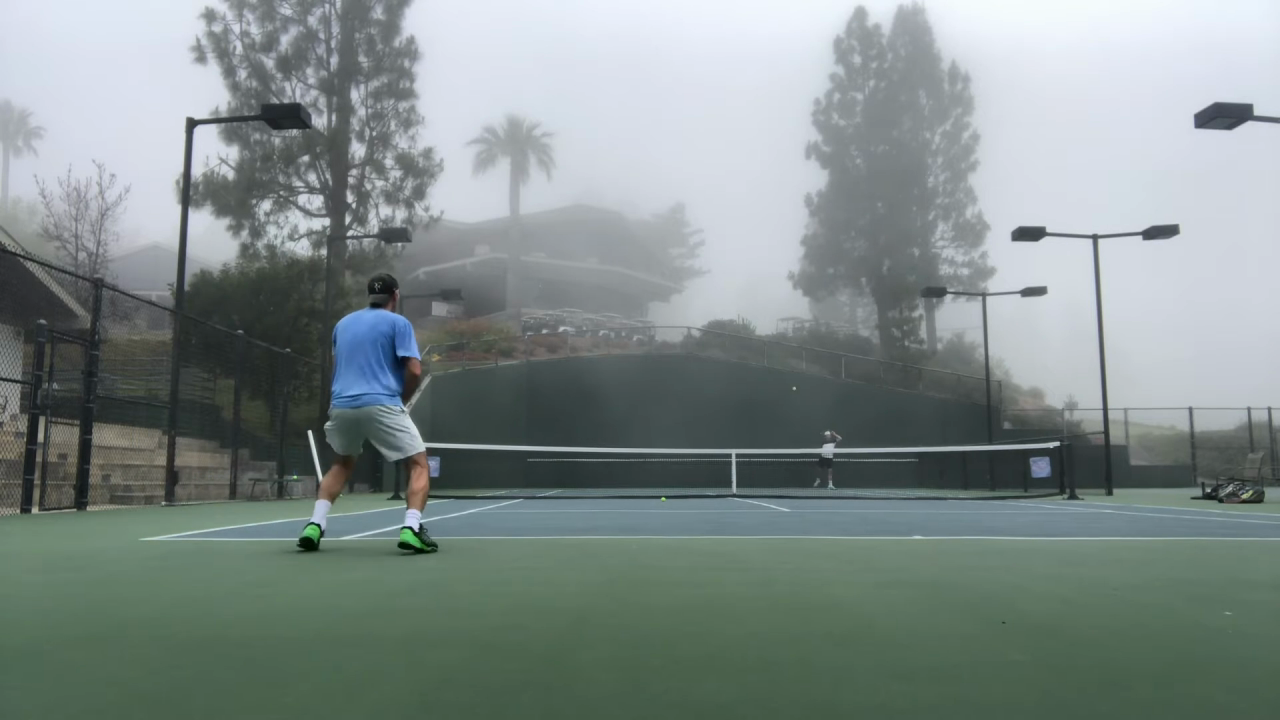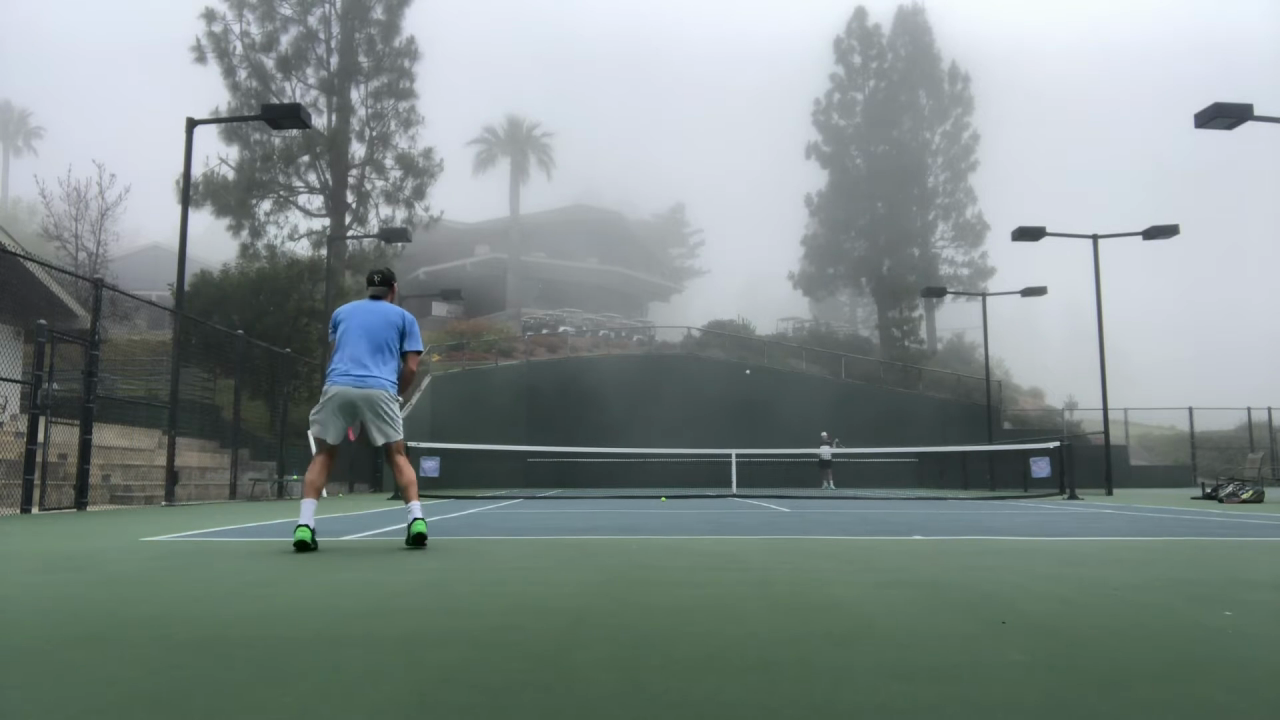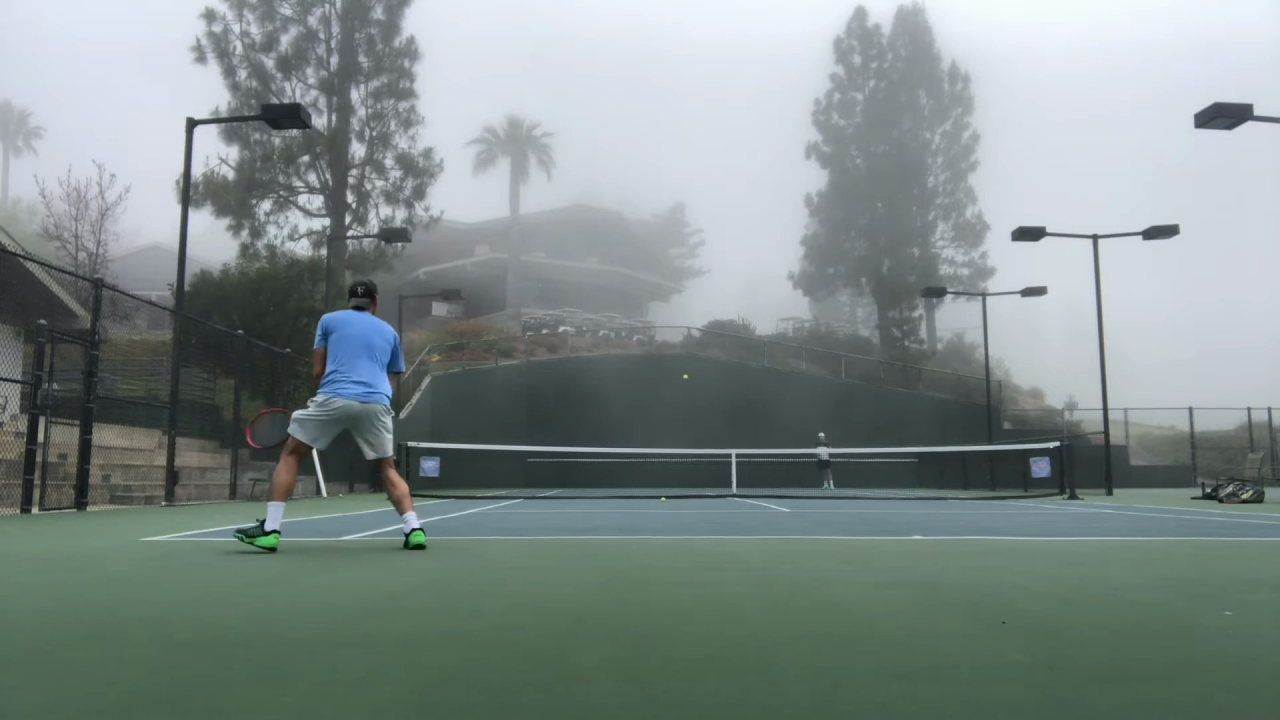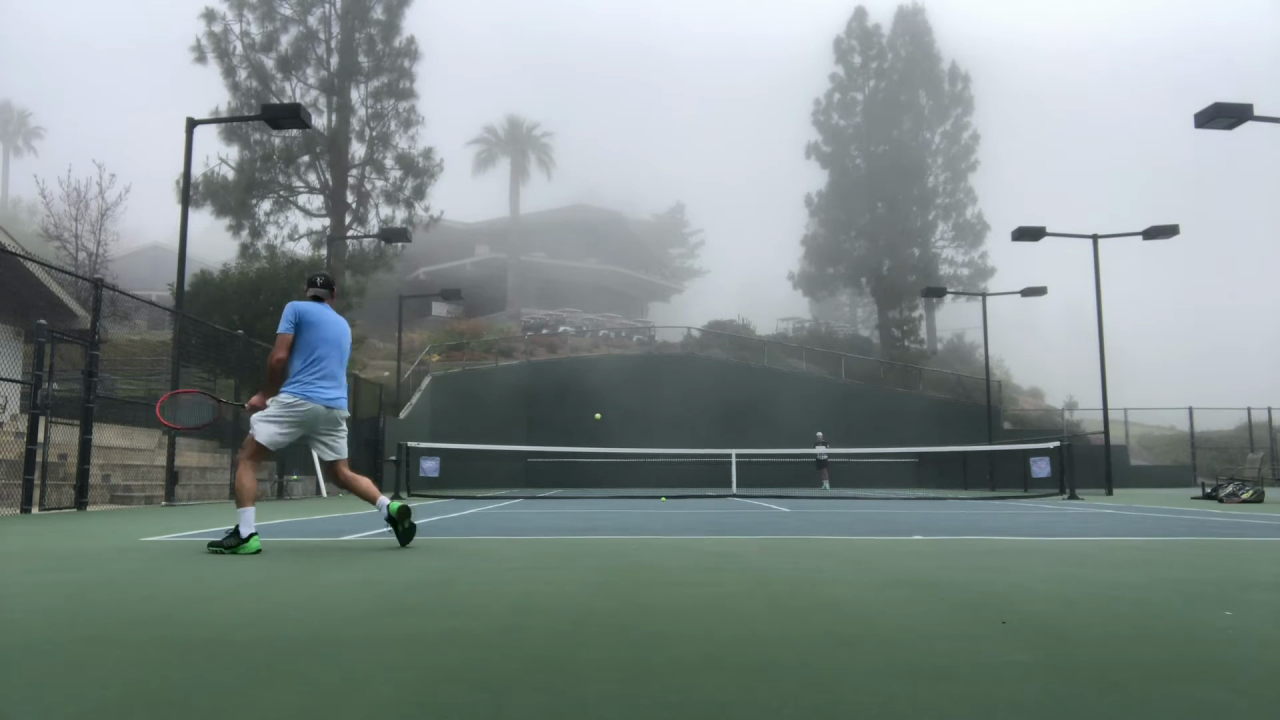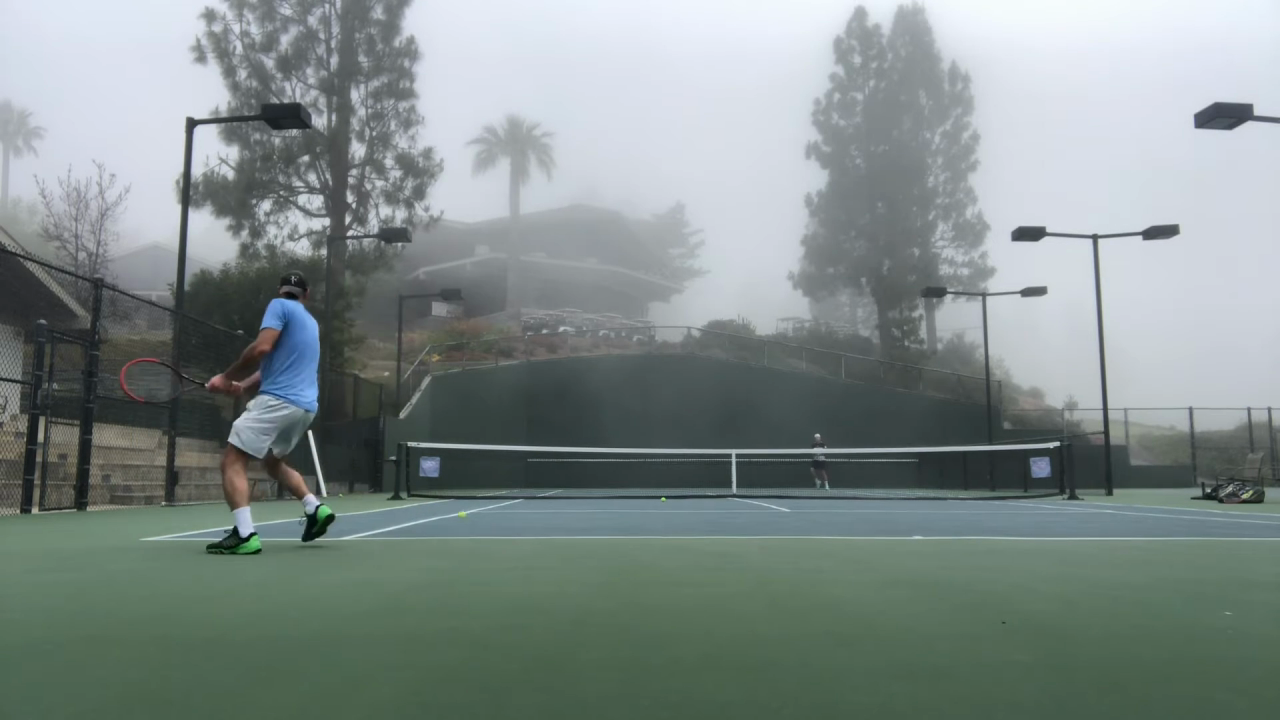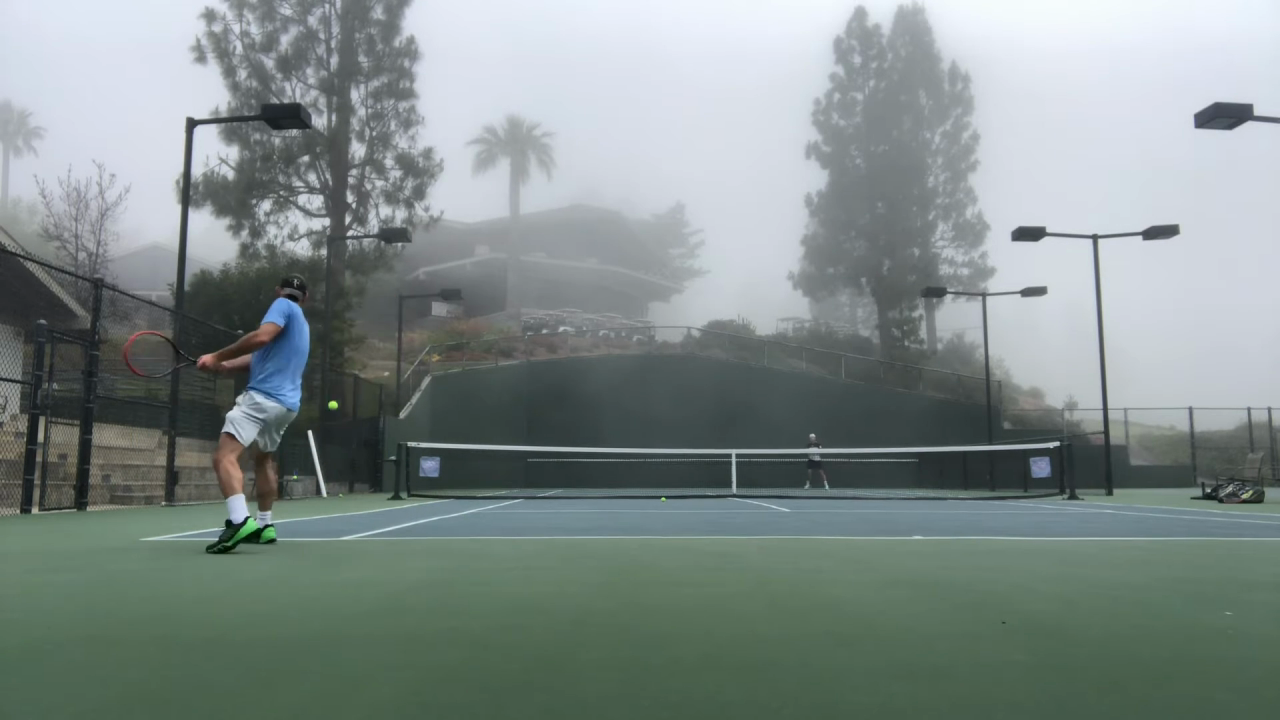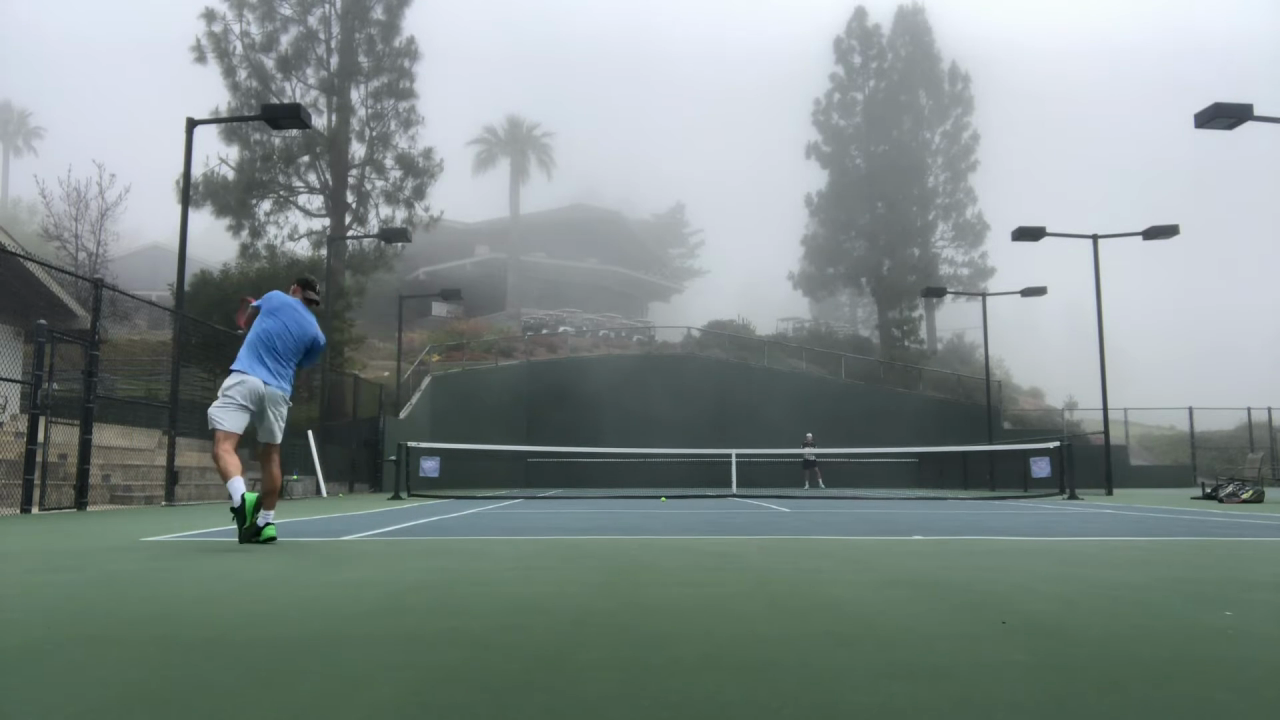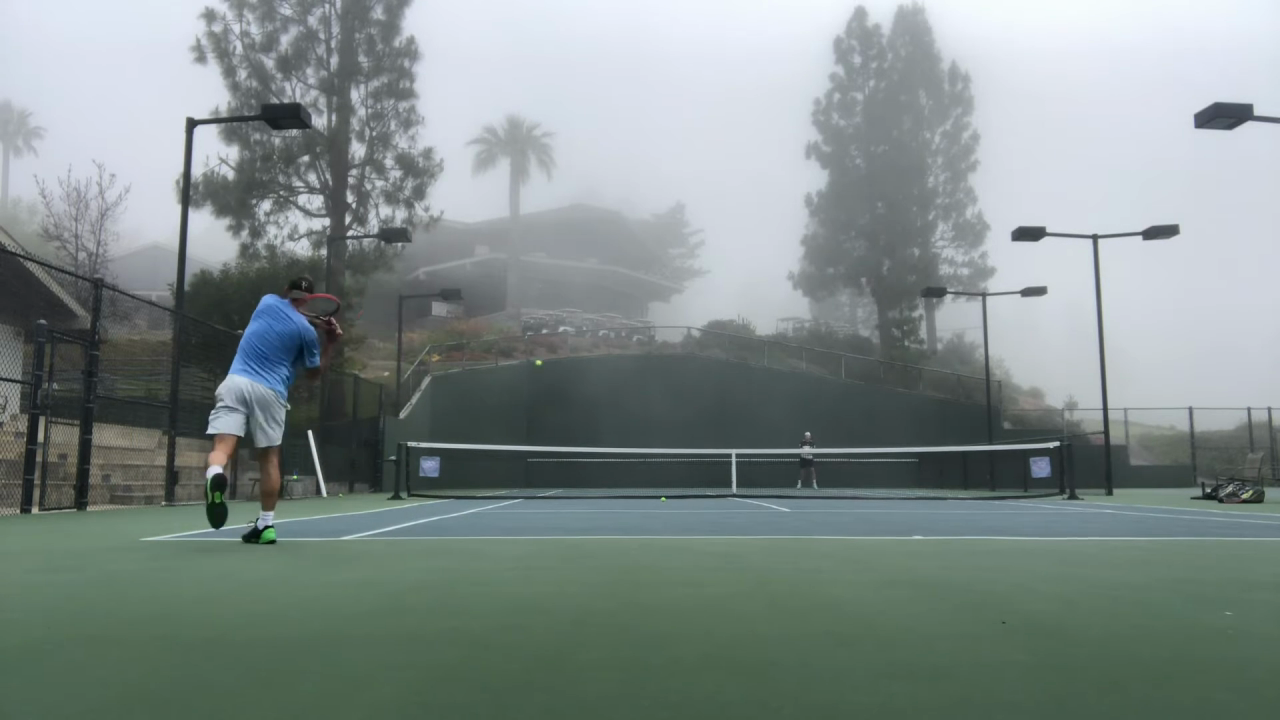
dt=0.2s
person 1, frame 1
left shoulder: (342, 323)
right shoulder: (398, 323)
right elbow: (414, 372)
right wrist: (401, 399)
left hip: (342, 406)
right hip: (382, 404)
left knee: (341, 465)
right knee: (419, 466)
left ankle: (315, 525)
right ankle: (412, 528)
person 1, frame 2
left shoulder: (342, 312)
right shoulder: (405, 318)
right elbow: (411, 368)
right wrist: (396, 396)
left hip: (337, 387)
right hip: (379, 390)
left knee: (323, 456)
right knee: (397, 457)
left ankle: (305, 526)
right ankle: (416, 520)
person 1, frame 3
left shoulder: (328, 320)
right shoulder: (389, 332)
left elbow: (318, 370)
left hip: (334, 398)
right hip: (376, 404)
left knee: (290, 456)
right knee: (387, 471)
left ankle: (270, 530)
right ankle: (414, 530)
person 1, frame 4
left shoulder: (296, 308)
right shoulder: (343, 325)
left elbow: (279, 357)
left wrist: (265, 394)
left hip: (298, 399)
right hip: (334, 407)
left knee: (247, 459)
right knee: (341, 474)
left ankle: (246, 535)
right ankle: (391, 510)
person 1, frame 5
left shoulder: (280, 306)
right shoulder: (311, 322)
left elbow: (262, 347)
left wrist: (226, 378)
right wrist: (242, 386)
left hip: (278, 403)
right hip: (304, 406)
left knee: (232, 464)
right knee: (274, 462)
left ankle: (245, 535)
right ankle: (315, 509)
person 1, frame 6
left shoulder: (283, 306)
right shoulder: (301, 321)
left elbow: (261, 337)
right elbow: (259, 358)
left wrist: (217, 358)
right wrist: (226, 366)
left hip: (263, 399)
right hip: (286, 404)
left knee: (224, 457)
right knee: (264, 460)
left ankle: (240, 523)
right ankle: (265, 526)
person 1, frame 7
left shoulder: (276, 298)
right shoulder: (317, 335)
left elbow: (249, 321)
left hip: (244, 381)
right hip: (277, 392)
left knee: (223, 447)
right knee: (270, 456)
left ankle: (241, 499)
right ankle: (266, 524)
person 1, frame 8
left shoulder: (268, 301)
right shoulder: (308, 333)
right elbow: (314, 374)
left wrist: (320, 324)
right wrist: (331, 344)
left hip: (236, 383)
right hip: (271, 392)
left knee: (222, 448)
right knee: (269, 459)
left ankle: (217, 482)
right ankle: (265, 525)
